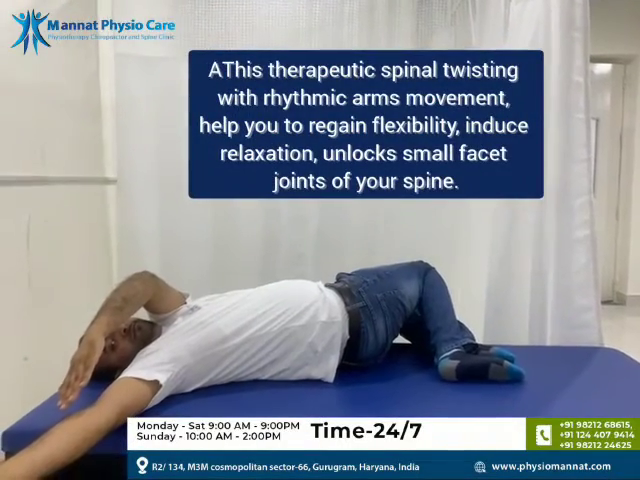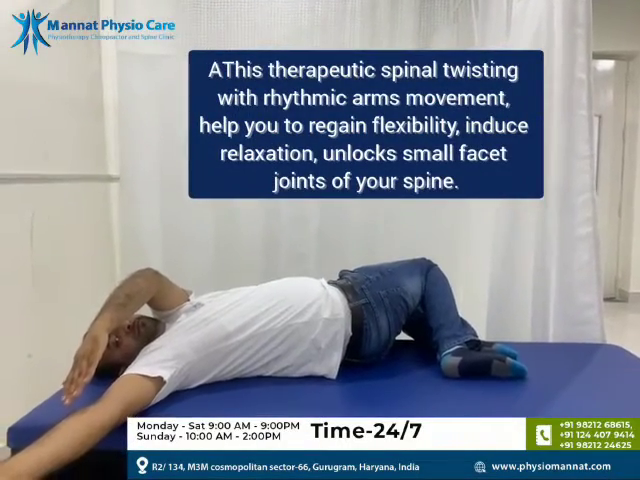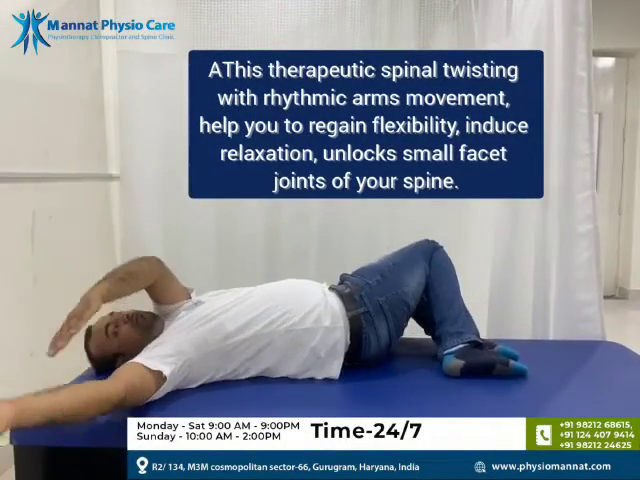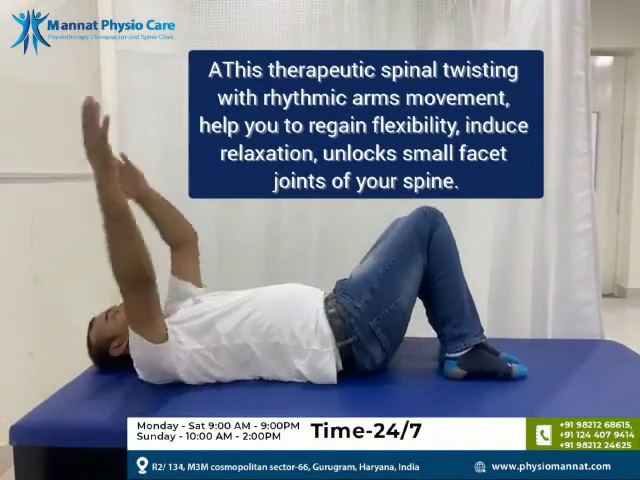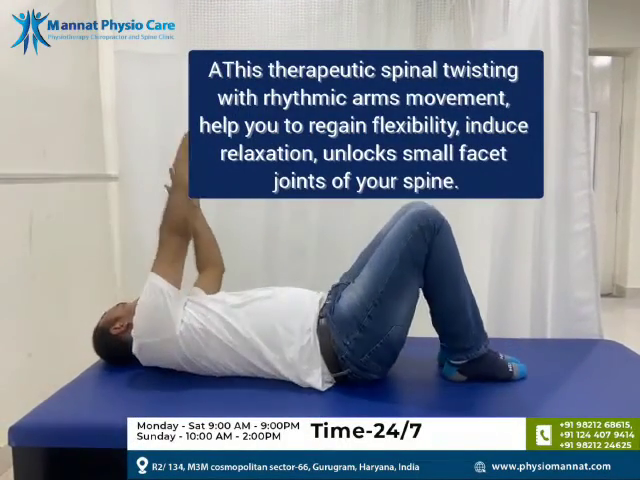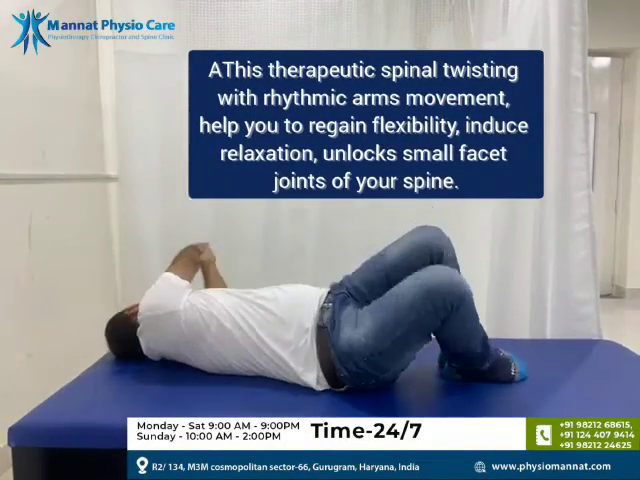
dt=0.5s
person 1, frame 1
left shoulder: (173, 319)
right shoulder: (155, 367)
left elbow: (143, 281)
right elbow: (101, 417)
left wrist: (96, 327)
left hip: (336, 306)
right knee: (422, 274)
left ankle: (454, 351)
right ankle: (456, 352)
person 1, frame 2
left shoulder: (177, 317)
right shoulder: (159, 364)
left elbow: (148, 277)
right elbow: (106, 412)
left wrist: (100, 321)
left hip: (338, 299)
right knee: (425, 271)
left ankle: (457, 348)
right ankle: (457, 347)
person 1, frame 3
left shoulder: (176, 316)
right shoulder: (161, 359)
left elbow: (151, 267)
right elbow: (110, 393)
left wrist: (98, 292)
left hip: (334, 305)
right hip: (350, 322)
left knee: (422, 257)
right knee: (428, 253)
left ankle: (460, 349)
right ankle: (462, 349)
person 1, frame 4
left shoulder: (182, 308)
right shoulder: (155, 360)
left elbow: (185, 239)
right elbow: (138, 278)
left wrist: (141, 192)
left hip: (339, 313)
right hip: (347, 337)
left knee: (422, 241)
right knee: (426, 221)
left ankle: (465, 350)
right ankle: (465, 351)
person 1, frame 5
left shoulder: (177, 320)
right shoulder: (153, 340)
left elbow: (212, 269)
right elbow: (173, 237)
left wrist: (190, 204)
left hip: (331, 328)
right hip: (345, 345)
left knee: (418, 223)
right knee: (424, 221)
left ankle: (460, 353)
right ankle: (470, 358)
person 1, frame 6
left shoulder: (171, 321)
right shoulder: (157, 316)
right elbow: (187, 259)
left wrist: (208, 264)
right wrist: (203, 259)
left hip: (332, 304)
right hip: (341, 353)
left knee: (431, 242)
right knee: (443, 286)
left ankle: (461, 354)
right ankle: (480, 363)
